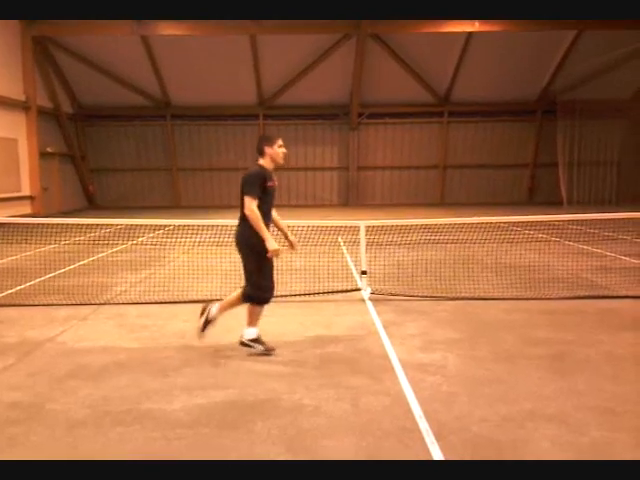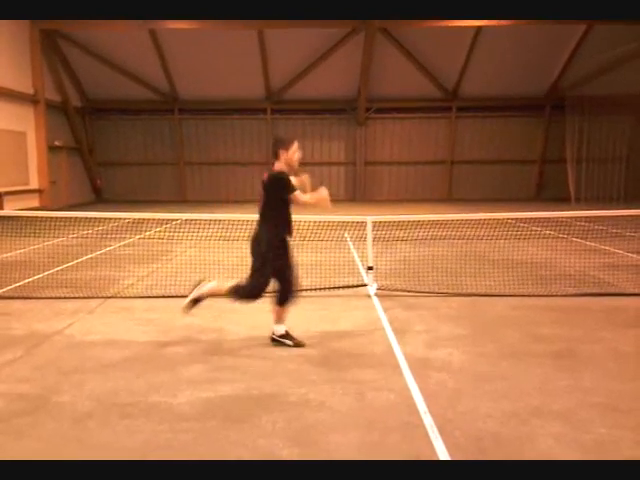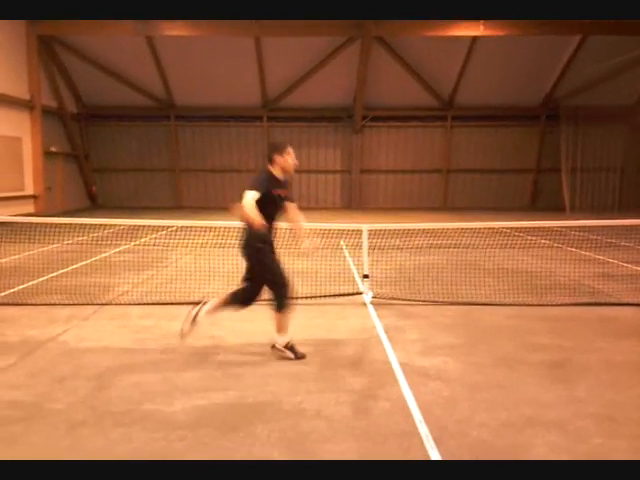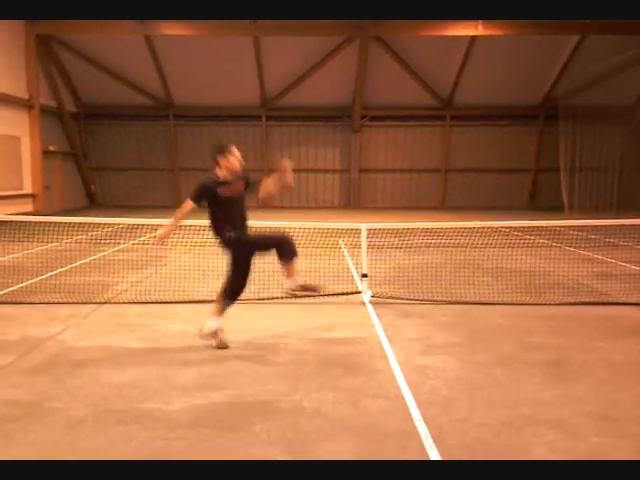
dt=1s
person 1, frame 1
left shoulder: (268, 176)
right shoulder: (254, 175)
right elbow: (250, 209)
left wrist: (287, 234)
right wrist: (268, 238)
left hip: (259, 242)
right hip: (250, 240)
left knee: (264, 288)
right knee: (259, 289)
left ankle: (250, 336)
right ankle: (214, 311)
person 1, frame 2
left shoulder: (281, 175)
right shoulder: (278, 177)
right elbow: (302, 199)
left wrist: (302, 181)
right wrist: (320, 195)
left hip: (278, 242)
right hip: (267, 243)
left knee: (287, 285)
right knee: (253, 290)
left ankle: (279, 332)
right ankle: (206, 289)
person 1, frame 3
left shoulder: (283, 183)
right shoulder: (263, 181)
left elbow: (292, 212)
right elbow: (248, 199)
left wrist: (303, 235)
right wrist: (254, 217)
left hip: (264, 243)
right hip: (256, 244)
left knee: (249, 293)
right knee: (281, 287)
left ankle: (204, 309)
right ankle: (282, 343)
person 1, frame 4
left shoulder: (241, 180)
right shoulder: (208, 186)
left elbow: (263, 191)
right elbow: (186, 208)
left wrist: (280, 174)
right wrist: (168, 228)
left hip: (240, 238)
right hip: (232, 239)
left knee: (235, 285)
right knee: (283, 241)
left ankle: (212, 326)
right ankle: (294, 284)
